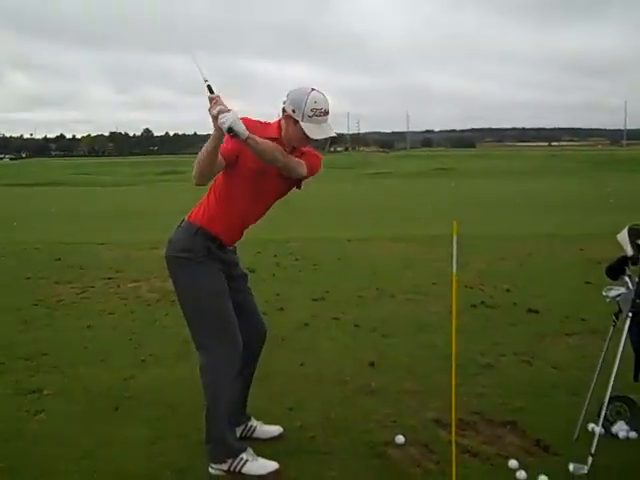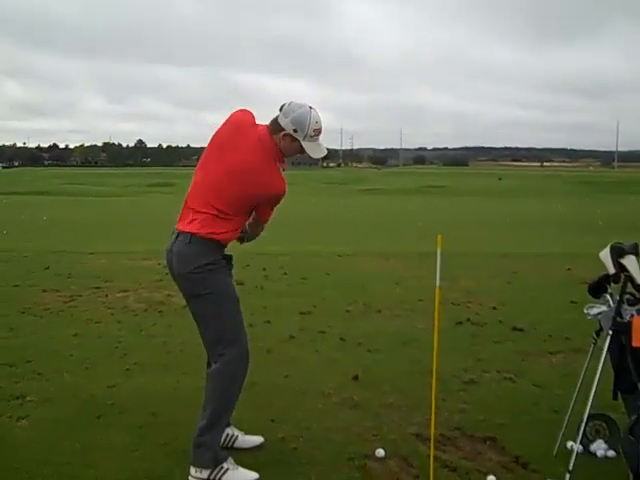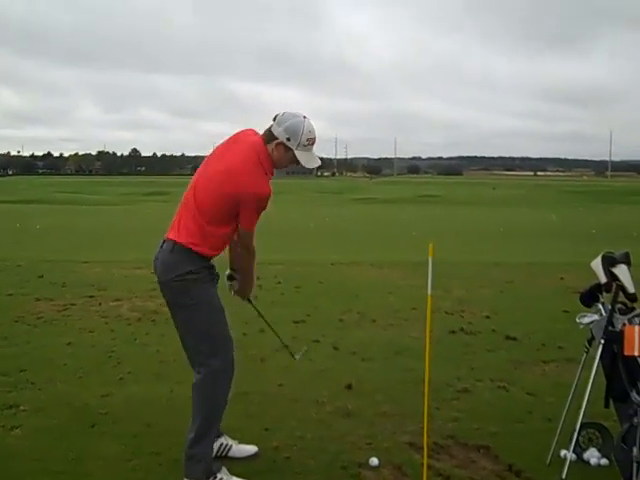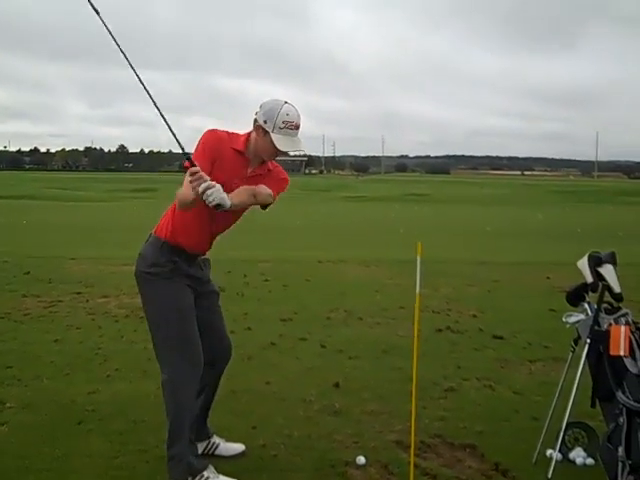
dt=0.5s
person 1, frame 1
left shoulder: (310, 161)
right shoulder: (248, 129)
left elbow: (277, 162)
right elbow: (200, 177)
left wrist: (240, 131)
right wrist: (219, 134)
left hip: (223, 250)
right hip: (193, 247)
left knee: (252, 334)
right knee: (223, 347)
left ankle: (235, 419)
right ankle: (223, 452)
person 1, frame 2
left shoulder: (241, 122)
right shoulder: (274, 184)
right wrist: (247, 230)
left hip: (183, 248)
right hip: (203, 257)
left knee: (224, 344)
right knee: (232, 353)
left ankle: (216, 427)
person 1, frame 3
left shoulder: (246, 138)
right shoulder: (257, 185)
right elbow: (244, 246)
left wrist: (236, 273)
right wrist: (246, 282)
left hip: (183, 260)
right hip: (186, 267)
left knee: (216, 352)
right knee: (216, 363)
left ankle: (209, 436)
person 1, frame 4
left shoulder: (276, 178)
right shoulder: (215, 141)
left elbow: (247, 197)
right elbow: (185, 198)
left wrist: (223, 197)
right wrist: (197, 190)
left hip: (196, 264)
right hip: (163, 261)
left knee: (217, 352)
right knee: (184, 363)
left ankle: (197, 436)
